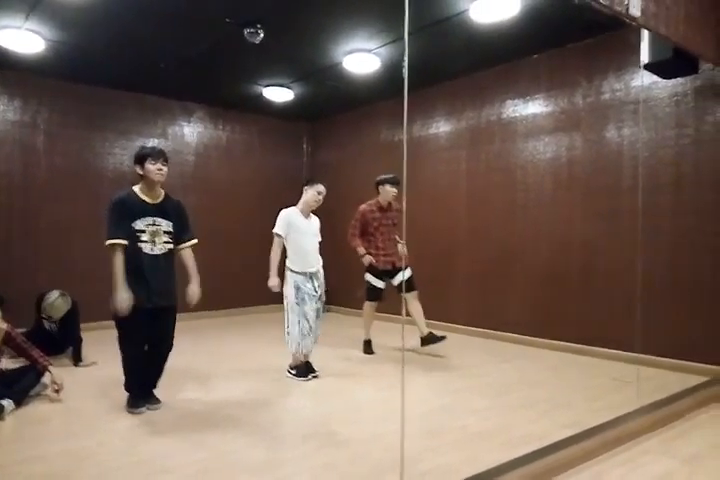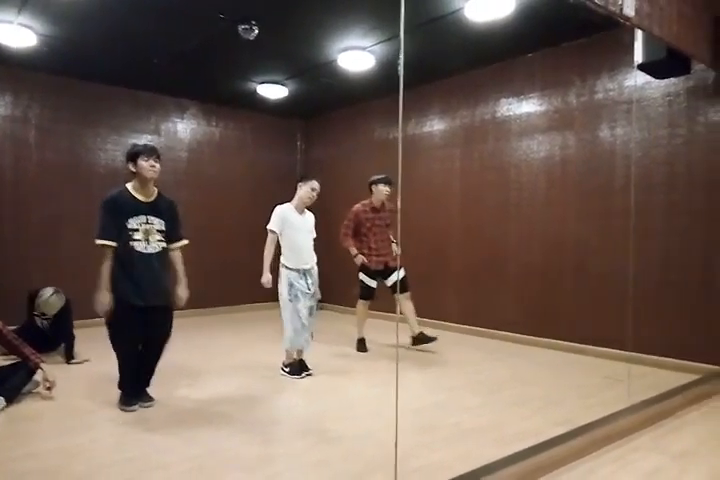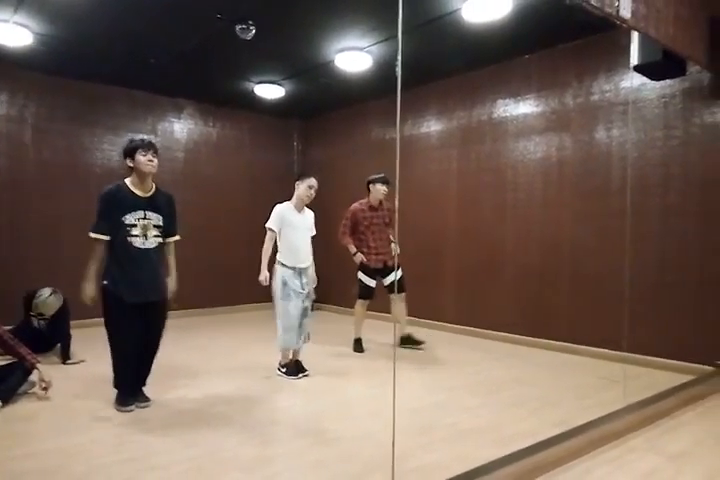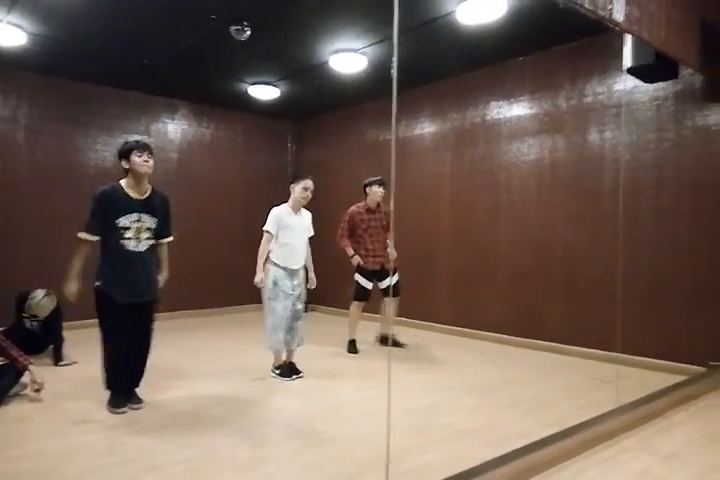
dt=0.1s
person 1, frame 1
left shoulder: (175, 206)
right shoulder: (122, 203)
left elbow: (184, 246)
right elbow: (117, 247)
left wrist: (193, 281)
right wrist: (120, 288)
left hip: (165, 291)
right hip: (134, 292)
left knee: (162, 344)
right knee: (134, 344)
left ankle: (148, 389)
right ankle: (135, 393)
person 1, frame 2
left shoulder: (167, 205)
right shoulder: (115, 202)
left elbow: (174, 247)
right elbow: (108, 248)
left wrist: (182, 283)
right wrist: (103, 289)
left hip: (158, 289)
right hip: (125, 289)
left knee: (157, 339)
right knee: (126, 342)
left ankle: (141, 386)
right ankle: (128, 390)
person 1, frame 3
left shoulder: (165, 200)
right shoulder: (112, 196)
right elbow: (100, 243)
left wrist: (171, 276)
right wrist: (90, 280)
left hip: (153, 285)
right hip: (119, 285)
left knee: (151, 338)
right knee: (123, 340)
left ankle: (138, 387)
right ankle: (124, 390)
person 1, frame 4
left shoulder: (160, 201)
right shoulder: (107, 197)
right elbow: (87, 240)
left wrist: (163, 271)
right wrist: (73, 278)
left hip: (145, 287)
right hip: (112, 285)
left knee: (140, 340)
right knee: (116, 341)
left ankle: (130, 389)
right ankle: (117, 391)
person 2, frame 1
left shoulder: (315, 221)
right shoulder: (287, 215)
right elbow: (277, 246)
right wrist: (273, 275)
left hip: (315, 276)
right hip: (296, 276)
left knee: (313, 320)
right knee: (300, 320)
left ankle: (305, 360)
right ankle: (294, 364)
person 2, frame 2
left shoulder: (310, 217)
right shoulder: (282, 211)
right elbow: (271, 242)
right wrist: (266, 271)
left hip: (309, 272)
right hip: (291, 273)
left knee: (307, 316)
right knee: (294, 316)
left ankle: (300, 358)
right ankle: (288, 362)
person 2, frame 3
left shoulder: (310, 215)
right shoulder: (281, 210)
right elbow: (269, 240)
left wrist: (312, 271)
right wrist: (264, 269)
left hip: (305, 271)
right hip: (286, 271)
left knee: (302, 316)
right knee: (288, 316)
left ankle: (296, 359)
right ankle: (284, 362)
person 2, frame 4
left shoulder: (307, 216)
right shoulder: (278, 212)
right elbow: (265, 242)
left wrist: (310, 271)
right wrist: (259, 270)
left hip: (297, 273)
right hip: (278, 272)
left knee: (295, 317)
right knee: (278, 316)
left ankle: (289, 360)
right ankle: (277, 363)
person 3, frame 1
left shoulder: (396, 209)
right shoulder: (365, 210)
right elbow: (353, 235)
left wrist: (400, 243)
right wrist: (363, 254)
left hip: (397, 260)
right hip: (376, 262)
left knee: (412, 294)
right knee: (371, 301)
left ankle: (425, 334)
right ankle: (367, 340)
person 3, frame 2
left shoulder: (388, 209)
right shoulder: (358, 211)
right elbow: (345, 235)
left wrist: (393, 242)
right wrist: (356, 254)
left hip: (390, 260)
right hip: (370, 262)
left knee: (404, 295)
right knee: (364, 300)
left ankle: (416, 334)
right ankle: (360, 338)
person 3, frame 3
left shoulder: (387, 208)
right shoulder: (356, 209)
right elbow: (344, 233)
left wrist: (392, 242)
right wrist: (354, 252)
left hip: (388, 259)
right hip: (368, 261)
left knee: (399, 295)
right knee: (363, 300)
left ankle: (404, 335)
right ankle: (357, 338)
person 3, frame 4
left shoulder: (385, 211)
right shoulder: (354, 212)
right elbow: (342, 236)
left wrist: (391, 246)
right wrist: (352, 255)
left hip: (386, 262)
right hip: (366, 263)
left knee: (392, 298)
right knee: (359, 301)
left ankle: (385, 335)
right ankle: (351, 340)
